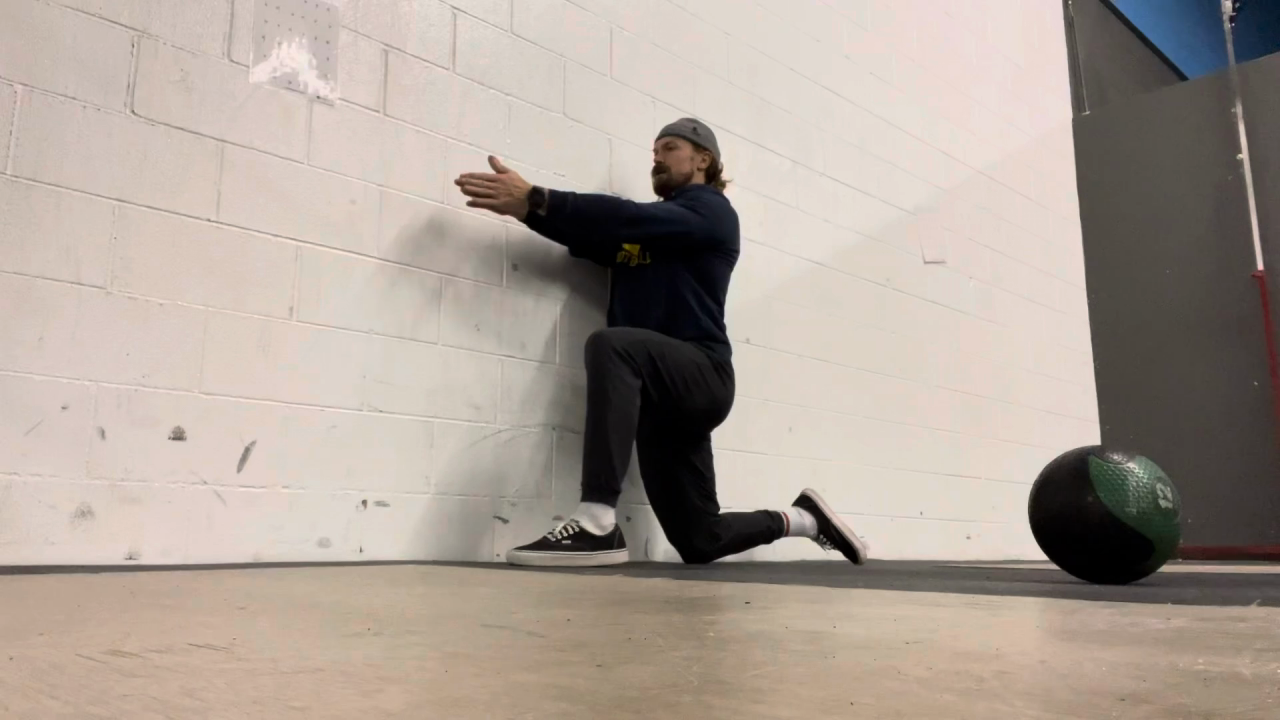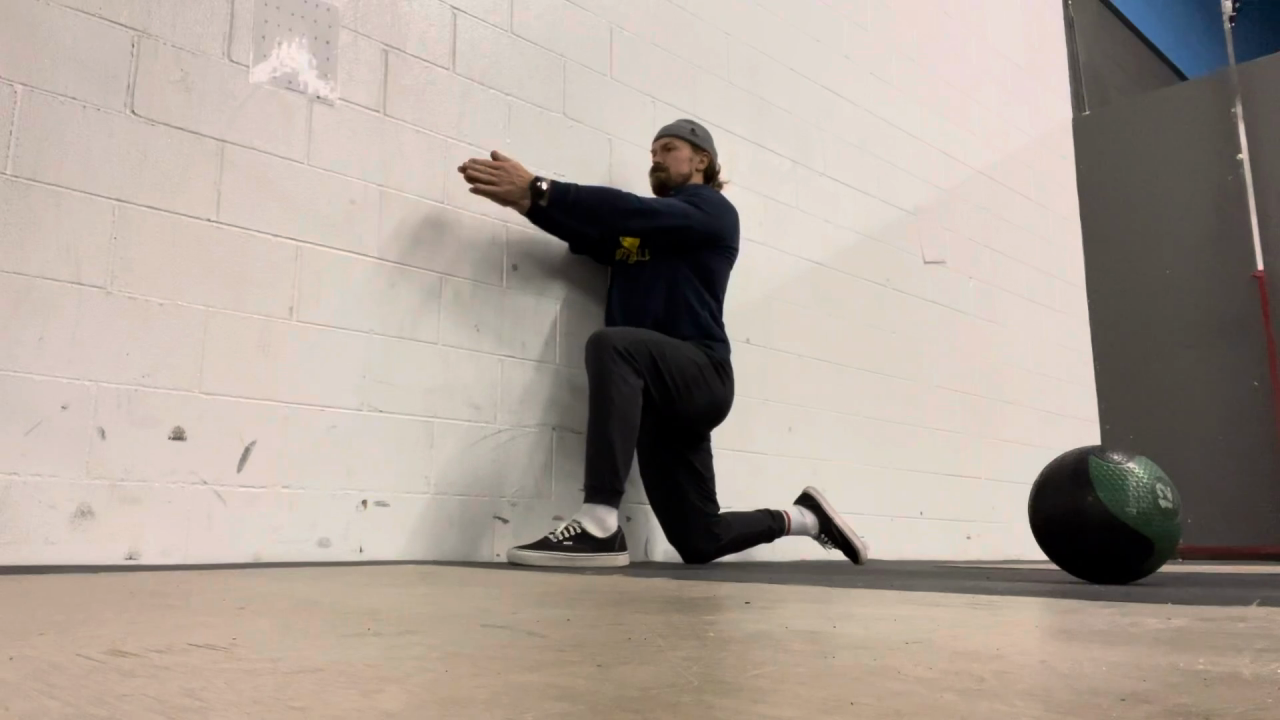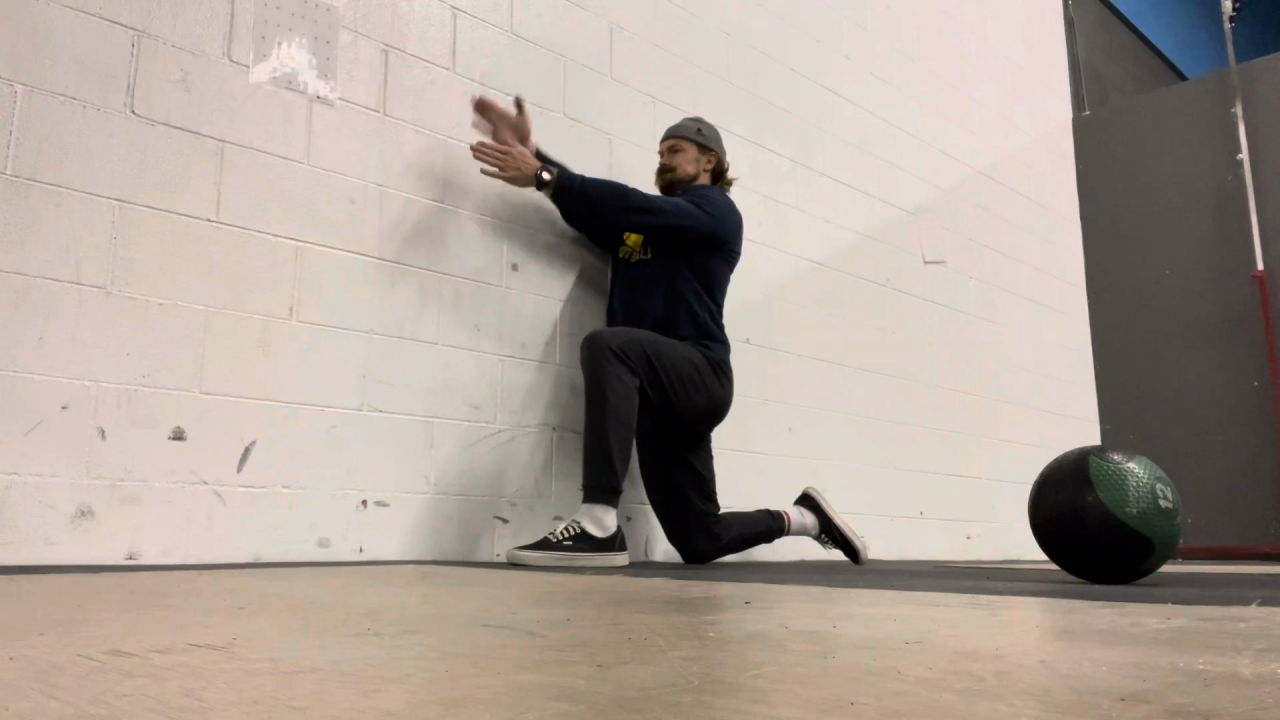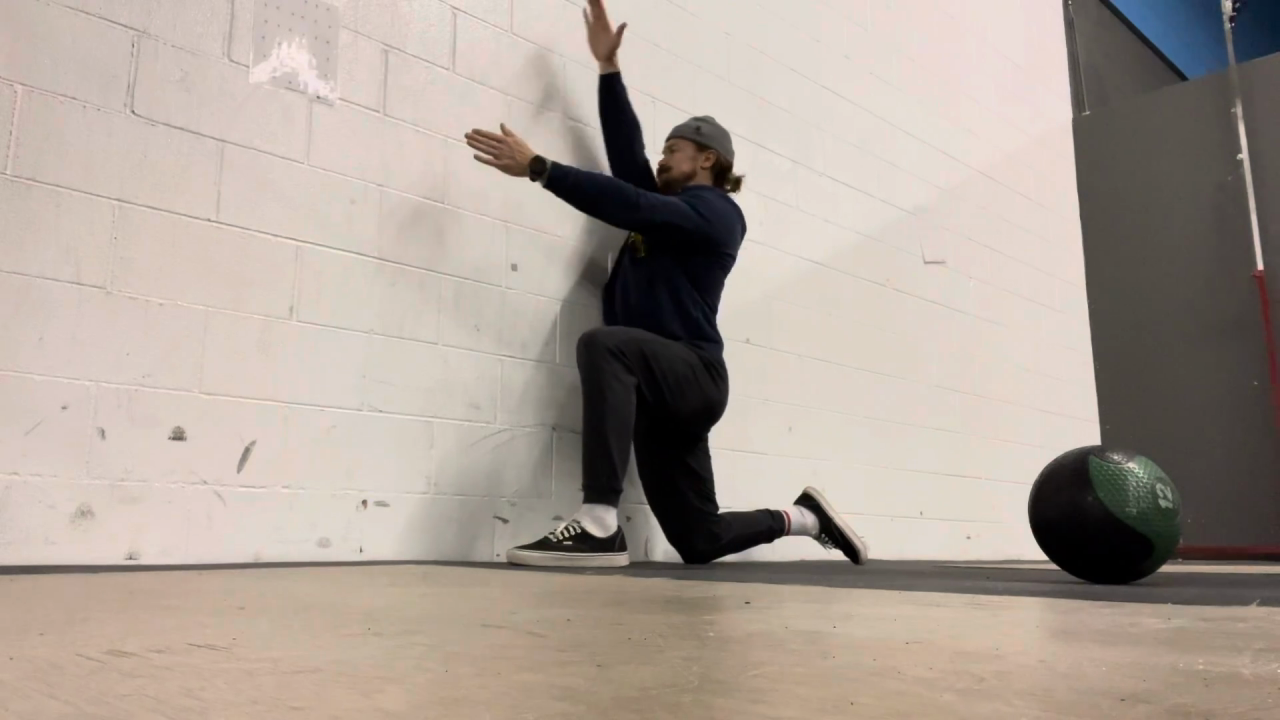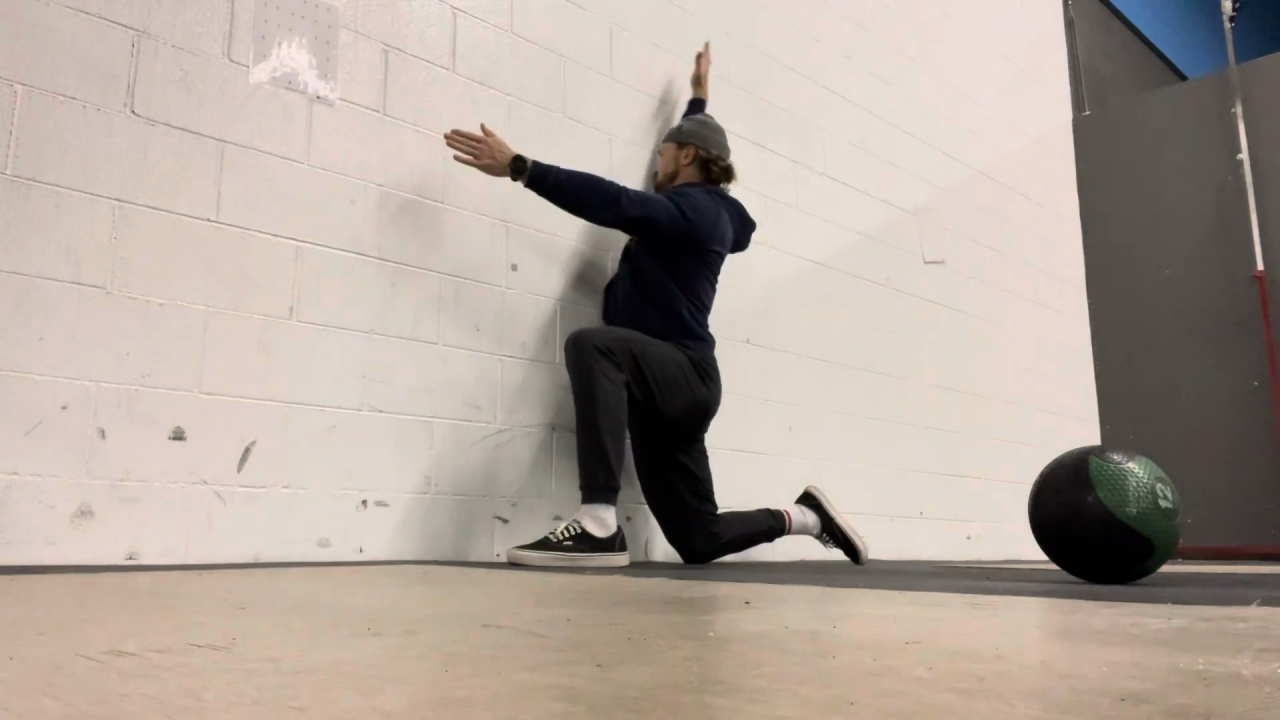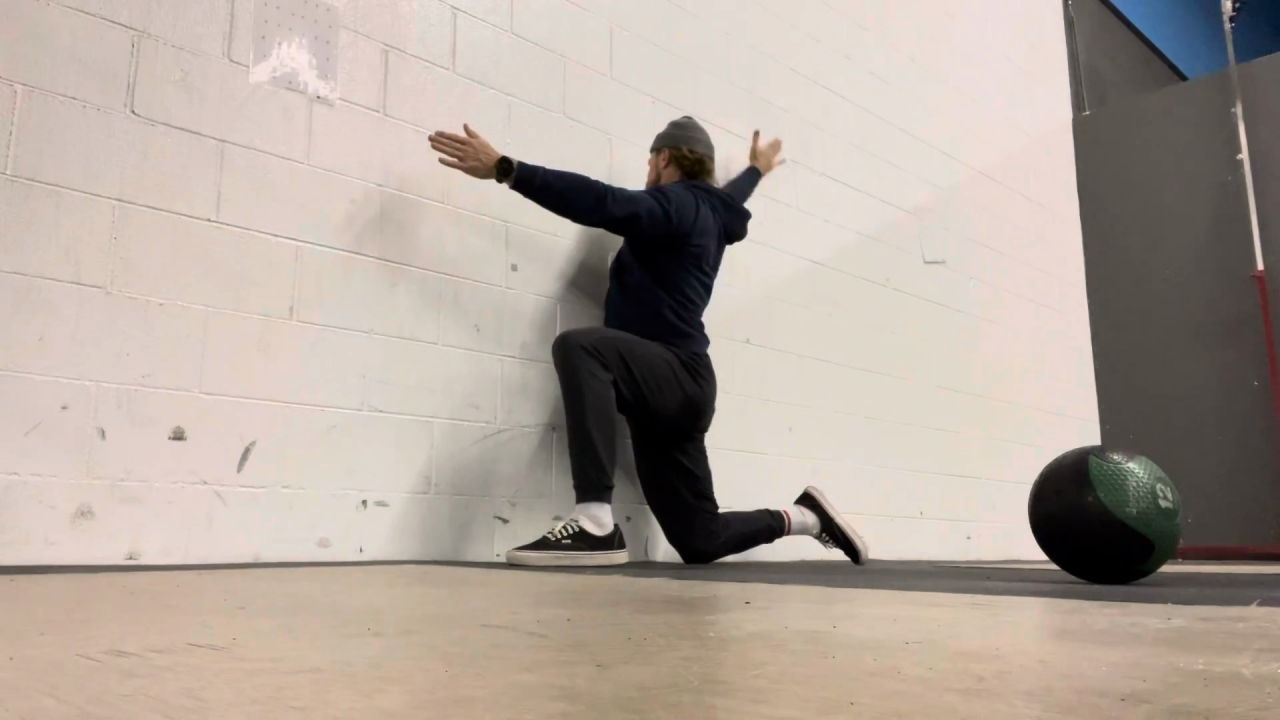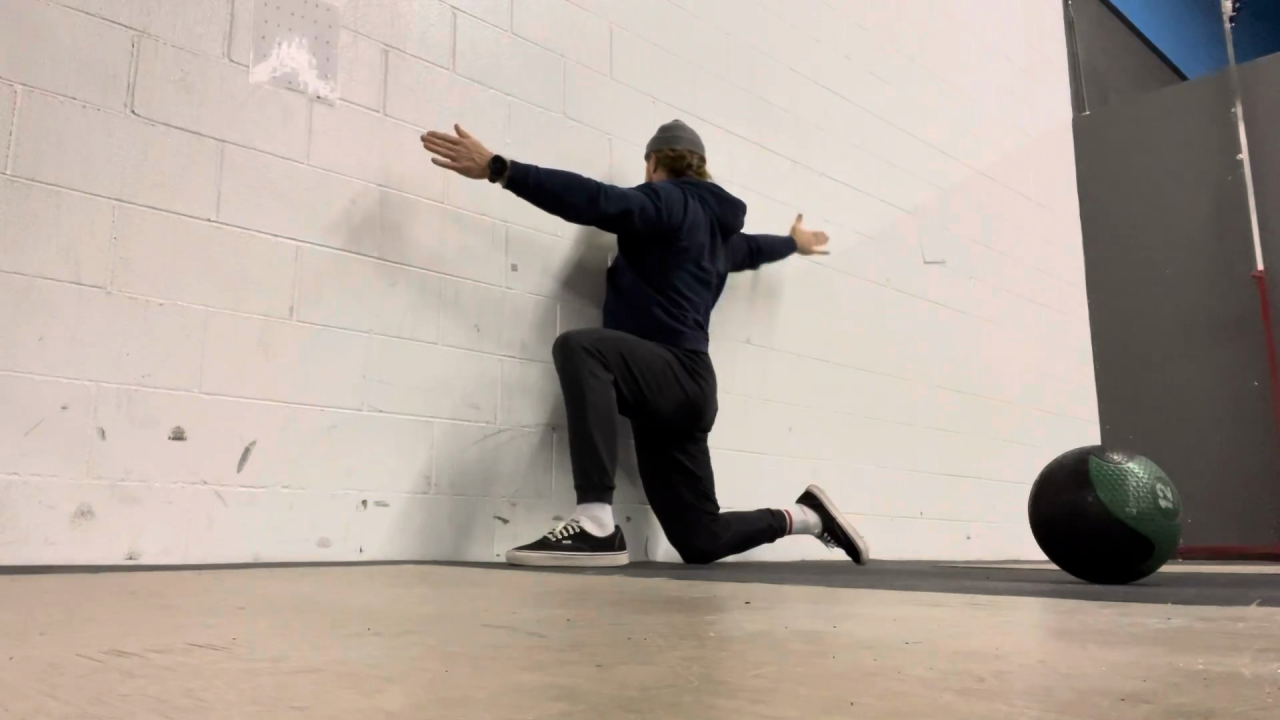
dt=0.4s
person 1, frame 1
left shoulder: (711, 210)
right shoulder: (647, 224)
left elbow: (626, 218)
right elbow: (591, 234)
left wrist: (537, 198)
right wrist: (526, 204)
left hip: (701, 376)
right hip: (660, 394)
left knee: (611, 345)
right knee: (700, 542)
left ankle: (598, 524)
right ankle: (801, 519)
person 1, frame 2
left shoulder: (711, 210)
right shoulder: (642, 224)
left elbow: (626, 210)
right elbow: (590, 232)
left wrist: (539, 188)
right wrist: (527, 200)
left hip: (700, 376)
right hip: (660, 395)
left knee: (612, 346)
right knee: (699, 542)
left ankle: (599, 526)
right ankle: (802, 517)
person 1, frame 3
left shoulder: (716, 213)
right shoulder: (641, 227)
left elbow: (634, 206)
right elbow: (595, 213)
left wrist: (543, 174)
right wrist: (530, 156)
left hip: (698, 377)
right hip: (661, 391)
left knee: (606, 345)
right knee: (701, 543)
left ankle: (599, 526)
right ankle: (805, 518)
person 1, frame 4
left shoulder: (713, 214)
right shoulder: (663, 214)
left elbow: (628, 205)
right elbow: (625, 150)
left wrist: (538, 167)
right wrist: (607, 66)
left hip: (692, 376)
right hip: (662, 387)
left knee: (603, 346)
right knee: (700, 540)
left ankle: (599, 525)
right ankle: (803, 517)
person 1, frame 5
left shoulder: (696, 209)
right shoulder: (700, 206)
left elbow: (614, 203)
left wrist: (518, 166)
right wrist: (697, 98)
left hip: (683, 377)
right hip: (670, 385)
right knee: (700, 541)
left ankle: (599, 526)
right ankle: (805, 517)
person 1, frame 6
left shoulder: (677, 205)
right shoulder: (705, 211)
left elbow: (600, 203)
right elbow: (729, 197)
left wrist: (504, 168)
right wrist: (756, 171)
left hip: (676, 377)
right hip: (675, 385)
right knee: (700, 541)
left ankle: (595, 525)
right ankle: (805, 517)
person 1, frame 7
left shoulder: (669, 202)
right shoulder: (712, 221)
left elbow: (593, 201)
right elbow: (750, 247)
left wrist: (496, 168)
right wrist: (793, 243)
left hip: (675, 376)
right hip: (683, 386)
right knee: (700, 542)
left ankle: (596, 525)
right ankle: (807, 517)
